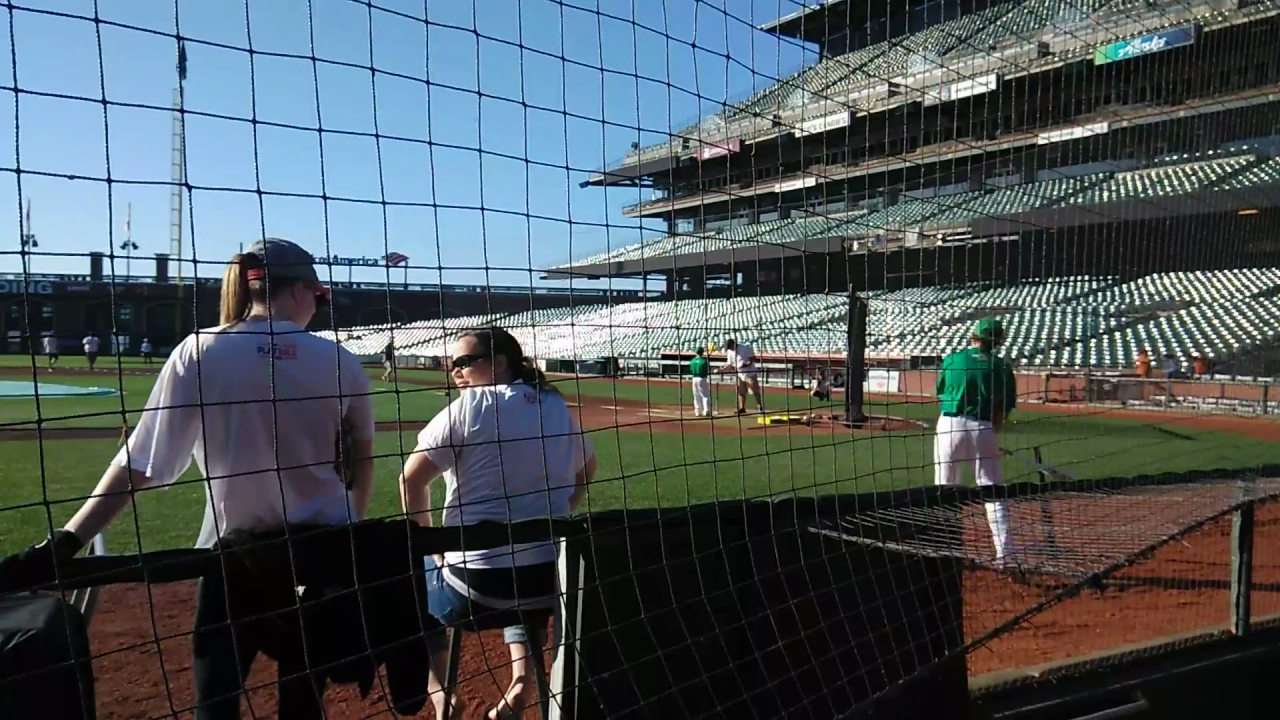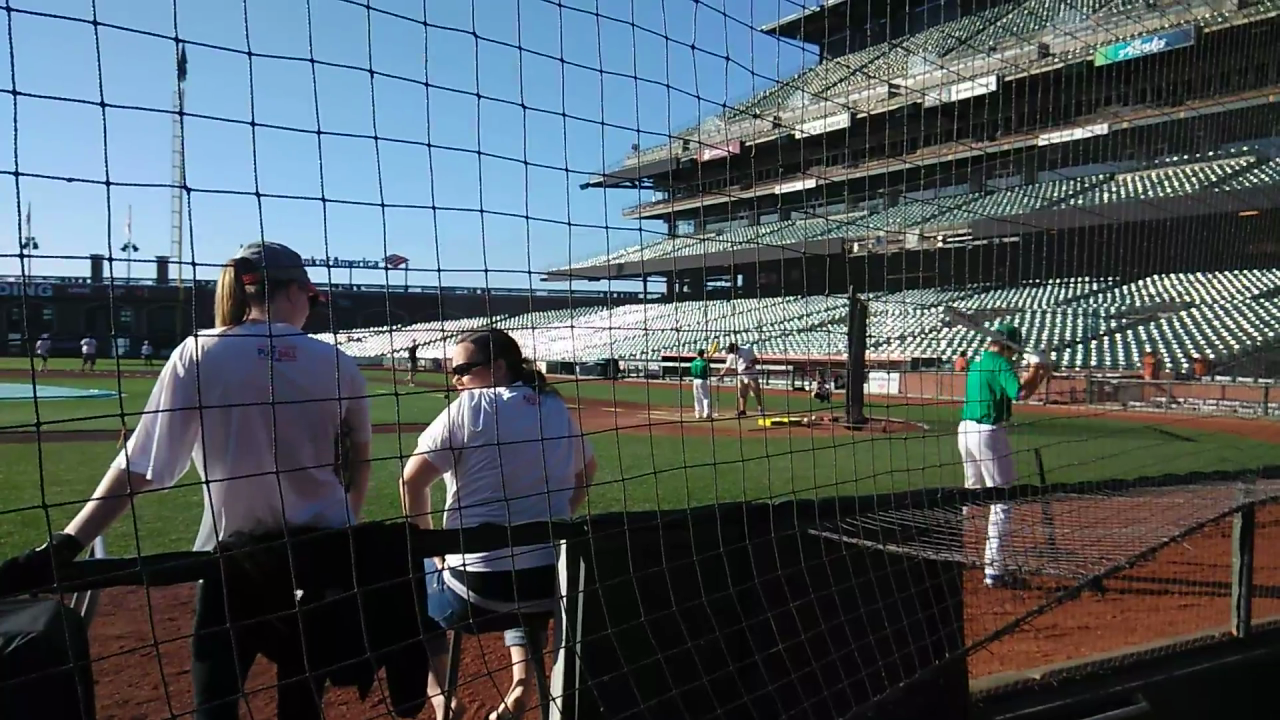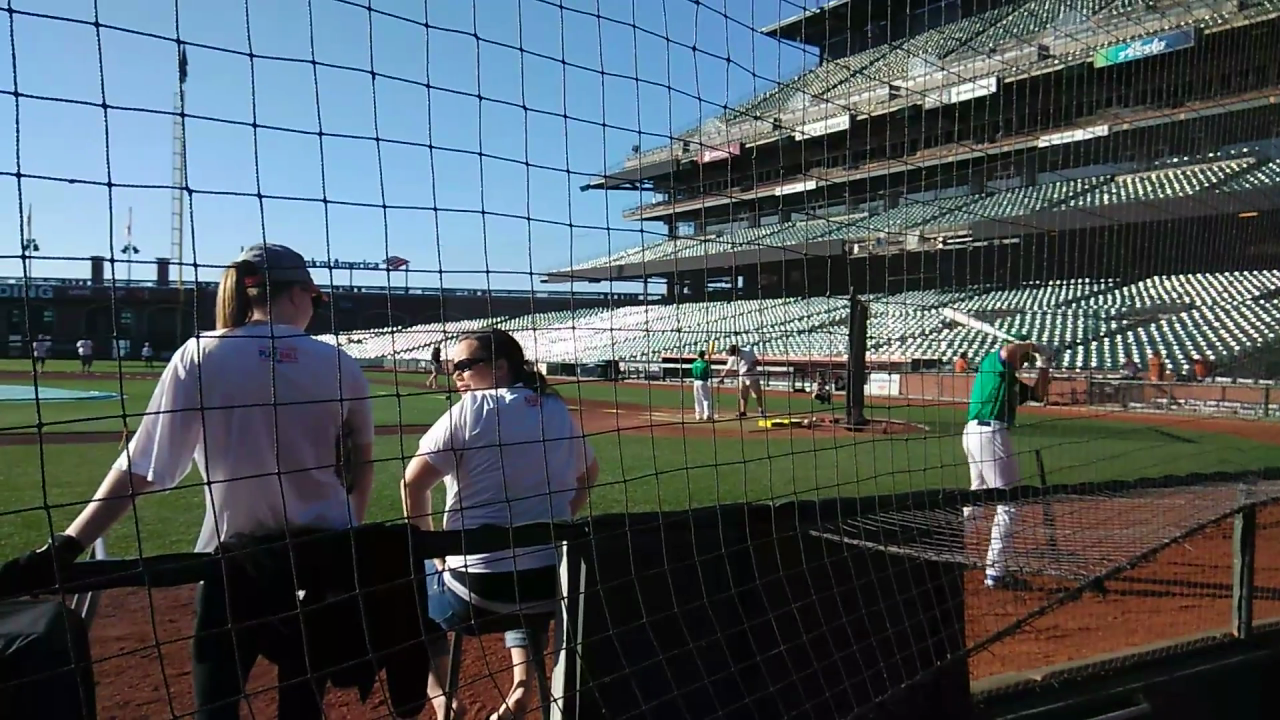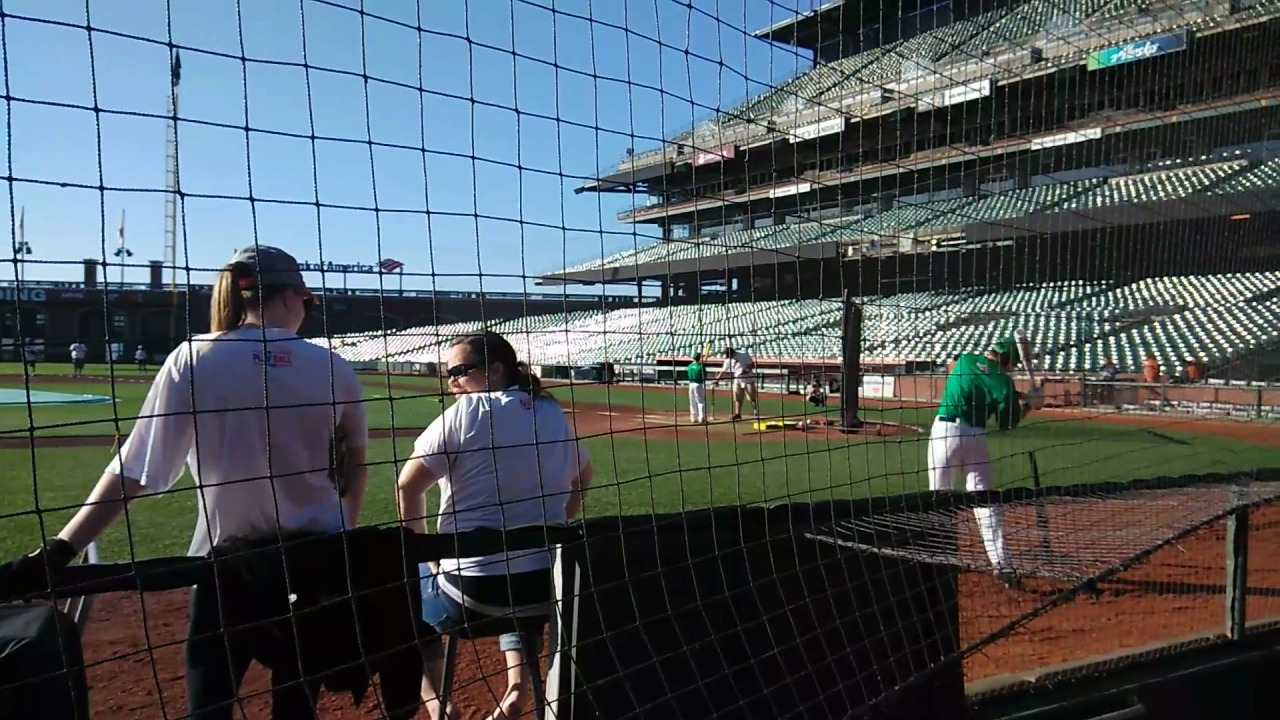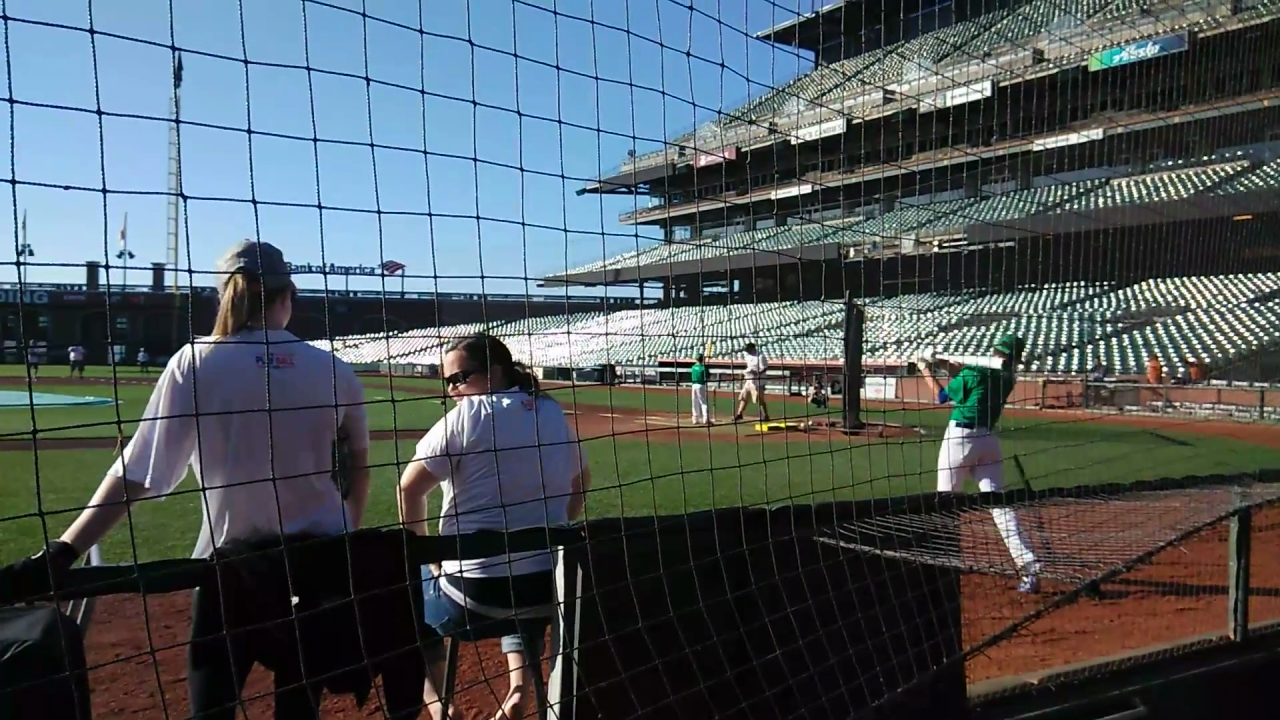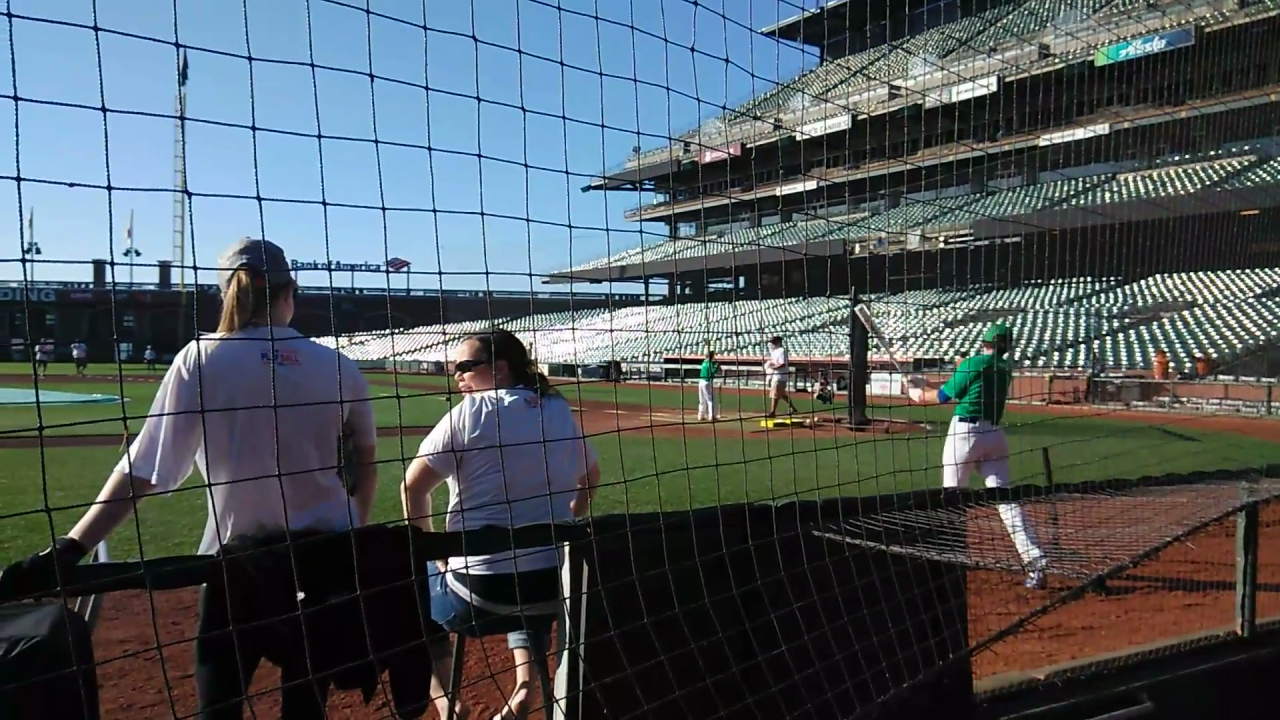
dt=0.5s
person 1, frame 1
left shoulder: (200, 354)
right shoulder: (340, 361)
left elbow: (140, 463)
right elbow: (361, 462)
left wrist: (68, 538)
right wrist: (347, 529)
person 1, frame 2
left shoulder: (199, 356)
right shoulder: (338, 363)
left elbow: (138, 466)
right elbow: (358, 463)
left wrist: (66, 543)
right wrist: (342, 532)
person 1, frame 3
left shoulder: (201, 357)
right shoulder: (340, 365)
left elbow: (140, 467)
right elbow: (361, 466)
left wrist: (68, 544)
right wrist: (346, 532)
person 1, frame 4
left shoulder: (194, 360)
right shoulder: (333, 368)
left elbow: (133, 471)
right elbow: (355, 469)
left wrist: (61, 548)
right wrist: (340, 537)
person 1, frame 5
left shoulder: (196, 363)
right shoulder: (334, 371)
left elbow: (135, 474)
right elbow: (358, 470)
left wrist: (63, 550)
right wrist: (344, 538)
person 1, frame 6
left shoulder: (202, 360)
right shoulder: (339, 368)
left elbow: (142, 470)
right elbow: (364, 468)
left wrist: (70, 547)
right wrist: (352, 536)
person 2, frame 1
left shoulder: (470, 406)
right shoulder: (556, 407)
left elbow: (411, 478)
right elbow: (586, 470)
left hip: (477, 584)
right hip: (550, 580)
right ankle: (523, 675)
person 2, frame 2
left shoulder: (469, 408)
right shoulder: (557, 409)
left elbow: (412, 481)
right elbow: (586, 472)
left hip: (478, 586)
right hip: (550, 582)
right ankle: (524, 678)
person 2, frame 3
left shoulder: (470, 410)
right shoulder: (557, 410)
left elbow: (413, 483)
right elbow: (588, 474)
left hip: (478, 588)
right hip: (550, 583)
right ankle: (523, 680)
person 2, frame 4
left shoulder: (466, 412)
right shoulder: (552, 413)
left elbow: (408, 487)
right elbow: (582, 478)
left wrist: (425, 555)
left hip: (473, 590)
right hip: (544, 587)
right ankle: (519, 684)
person 2, frame 5
left shoulder: (468, 415)
right shoulder: (552, 414)
left elbow: (409, 489)
right elbow: (580, 483)
left hip: (475, 594)
right hip: (548, 589)
right ankle: (519, 688)
person 2, frame 6
left shoulder: (470, 412)
right shoulder: (560, 411)
left elbow: (413, 487)
right elbow: (590, 480)
left hip: (480, 591)
right hip: (554, 585)
right ankle: (526, 685)
person 3, frame 1
left shoulder: (952, 359)
right shoulder: (1001, 367)
left elbow: (942, 396)
right elbow: (1004, 410)
right wrist: (992, 431)
left hip: (950, 427)
right hip: (981, 429)
right ankle: (1005, 554)
person 3, frame 2
left shoulder: (977, 363)
right shoulder: (1002, 363)
left elbow: (1012, 391)
right elbow: (1021, 394)
left wrist: (1038, 371)
right wrist: (1036, 368)
left hip: (966, 431)
right hip: (988, 434)
left knee: (972, 491)
right knee: (1000, 500)
right ankle: (993, 569)
person 3, frame 3
left shoulder: (1010, 377)
right shoulder: (994, 360)
left elbow: (1039, 395)
right elbow: (1007, 351)
left wrist: (1044, 366)
right wrist: (1030, 346)
left hip: (975, 433)
right hip: (989, 434)
left knee: (979, 492)
right knee: (1006, 502)
right ankle: (995, 571)
person 3, frame 4
left shoulder: (964, 360)
right shoulder: (1001, 380)
right elbow: (1007, 423)
left wrist: (1017, 398)
right wrist: (1031, 404)
left hip: (943, 431)
right hip: (972, 437)
right ankle: (1001, 564)
person 3, frame 5
left shoulder: (976, 372)
right shoulder: (1008, 377)
left elbow: (944, 396)
left wrist: (926, 371)
right wrist: (942, 361)
left hip: (961, 438)
right hip: (988, 441)
right knee: (998, 503)
right ankle: (1028, 567)
person 3, frame 6
left shoulder: (973, 364)
right shoulder: (1004, 369)
left elbow: (945, 396)
left wrist: (919, 395)
right wrist: (926, 384)
left hip: (965, 432)
right hip: (994, 435)
right knee: (1005, 499)
right ankle: (1035, 563)
